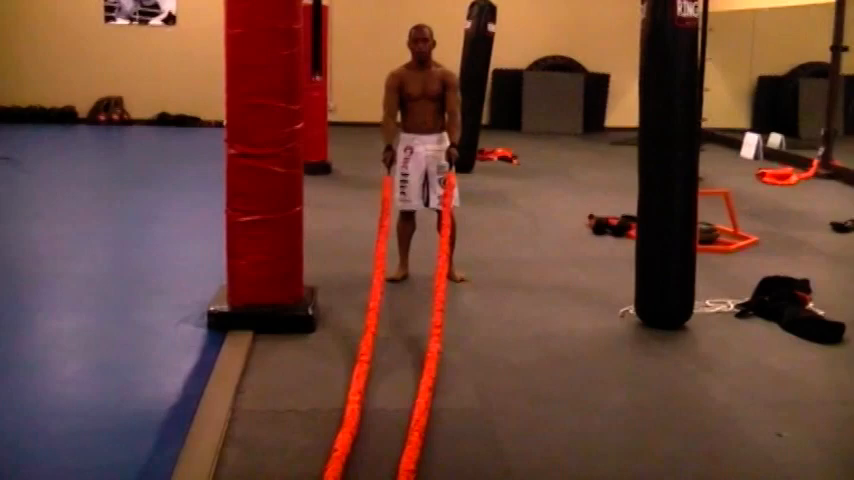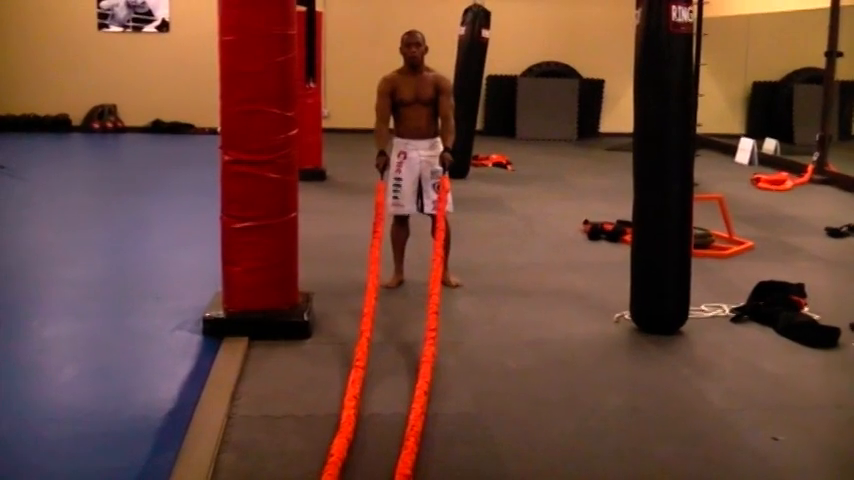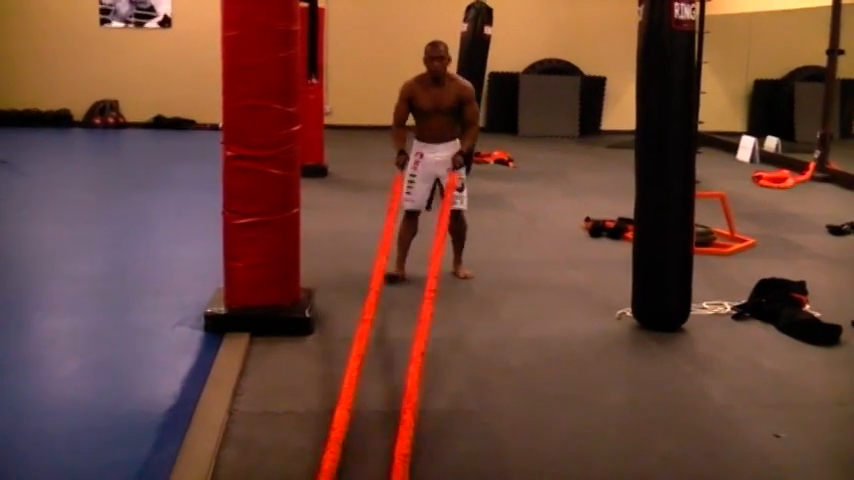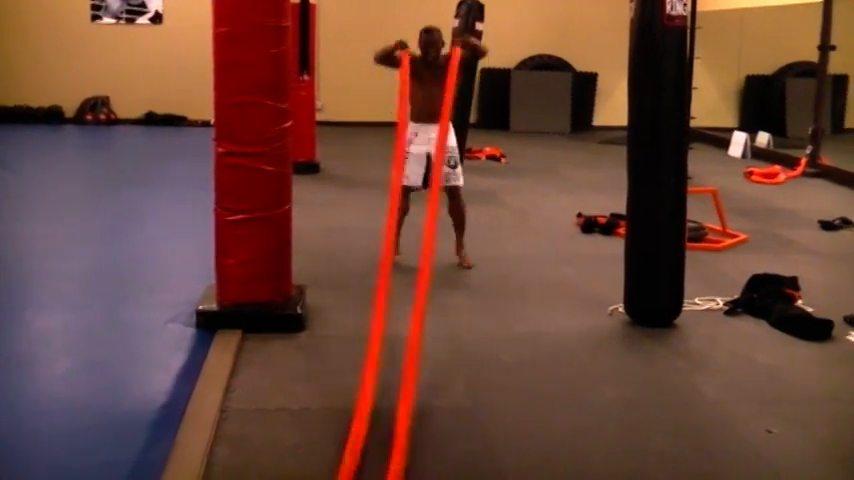
dt=0.5s
person 1, frame 1
left shoulder: (447, 76)
right shoulder: (397, 77)
left elbow: (454, 114)
right elbow: (390, 115)
left wrist: (453, 144)
right wrist: (389, 146)
left hip: (439, 144)
right hip: (409, 144)
left knee: (445, 208)
right knee: (406, 209)
left ankle: (449, 264)
right ankle: (403, 264)
person 1, frame 2
left shoulder: (440, 81)
right shoulder: (389, 82)
left elbow: (447, 118)
right elbow: (382, 121)
left wrist: (447, 148)
right wrist: (381, 151)
left hip: (432, 149)
right hip: (402, 149)
left knee: (439, 213)
right knee: (400, 214)
left ankle: (444, 270)
right ankle: (398, 271)
person 1, frame 3
left shoulder: (463, 88)
right shoulder: (411, 88)
left elbow: (472, 125)
right elbow: (398, 124)
left wrist: (463, 152)
right wrist: (401, 151)
left hip: (451, 150)
right hip: (421, 151)
left knee: (456, 210)
right knee: (410, 211)
left ankle: (458, 262)
right ankle: (400, 266)
person 1, frame 4
left shoulder: (449, 61)
right shoulder: (410, 63)
left elbow: (481, 52)
right elbow: (379, 58)
left wrist: (468, 43)
right wrist: (395, 47)
right hip: (415, 132)
left knee: (453, 189)
right knee: (403, 188)
left ankle: (460, 246)
right ankle: (394, 243)
